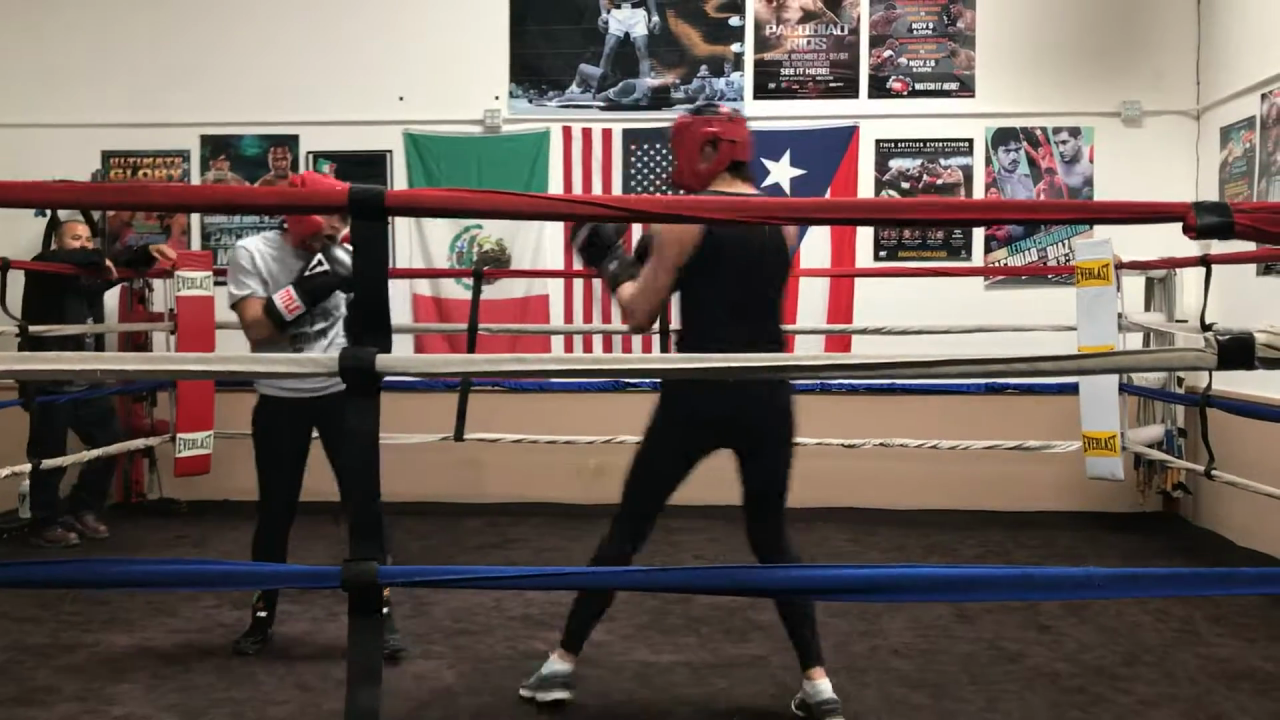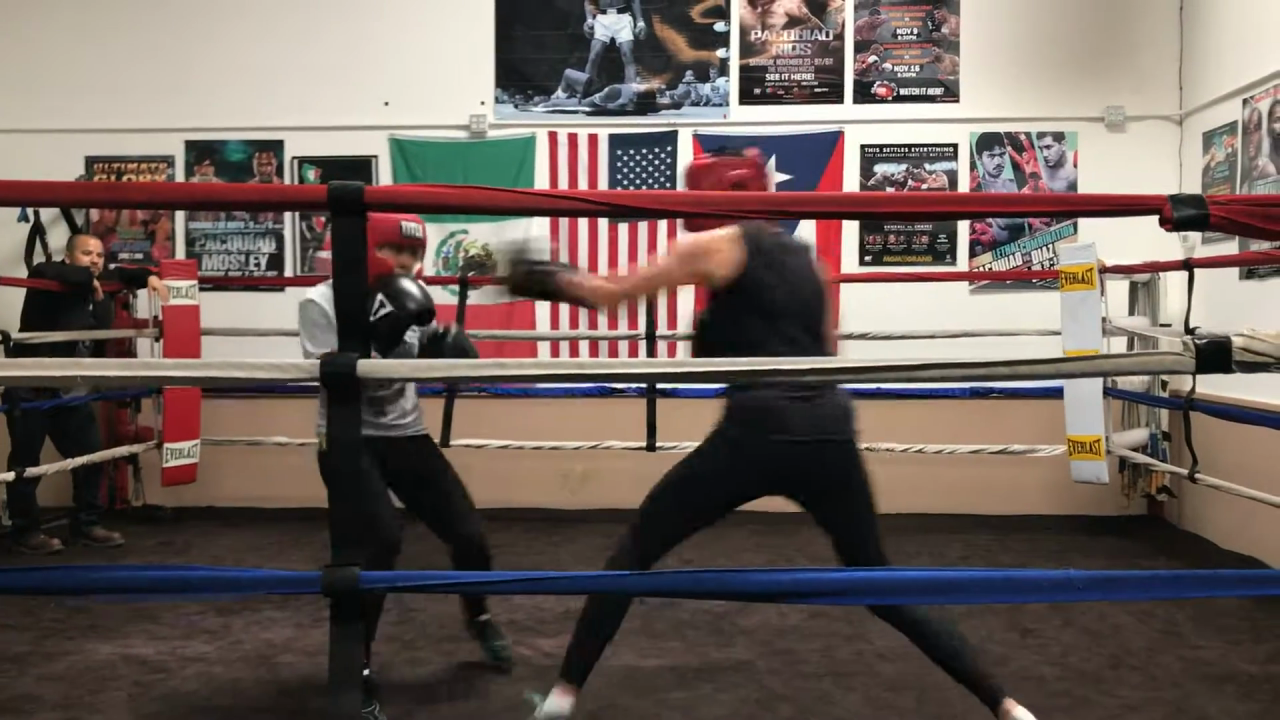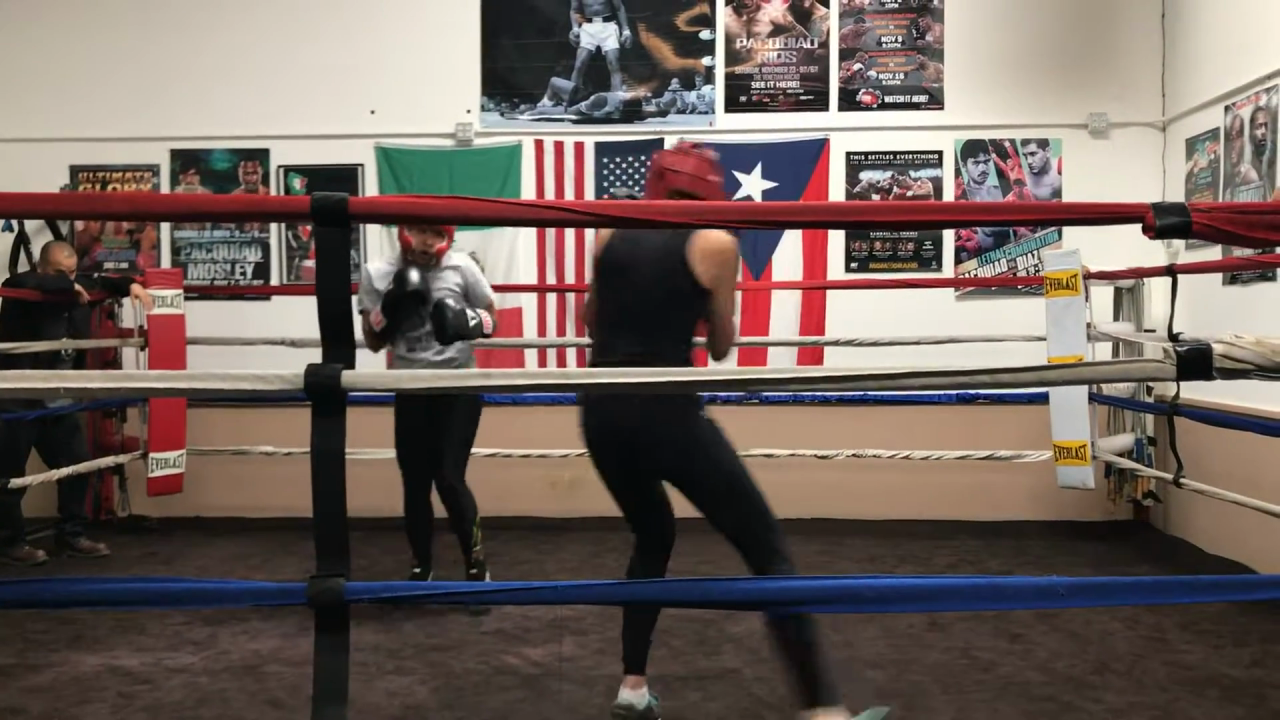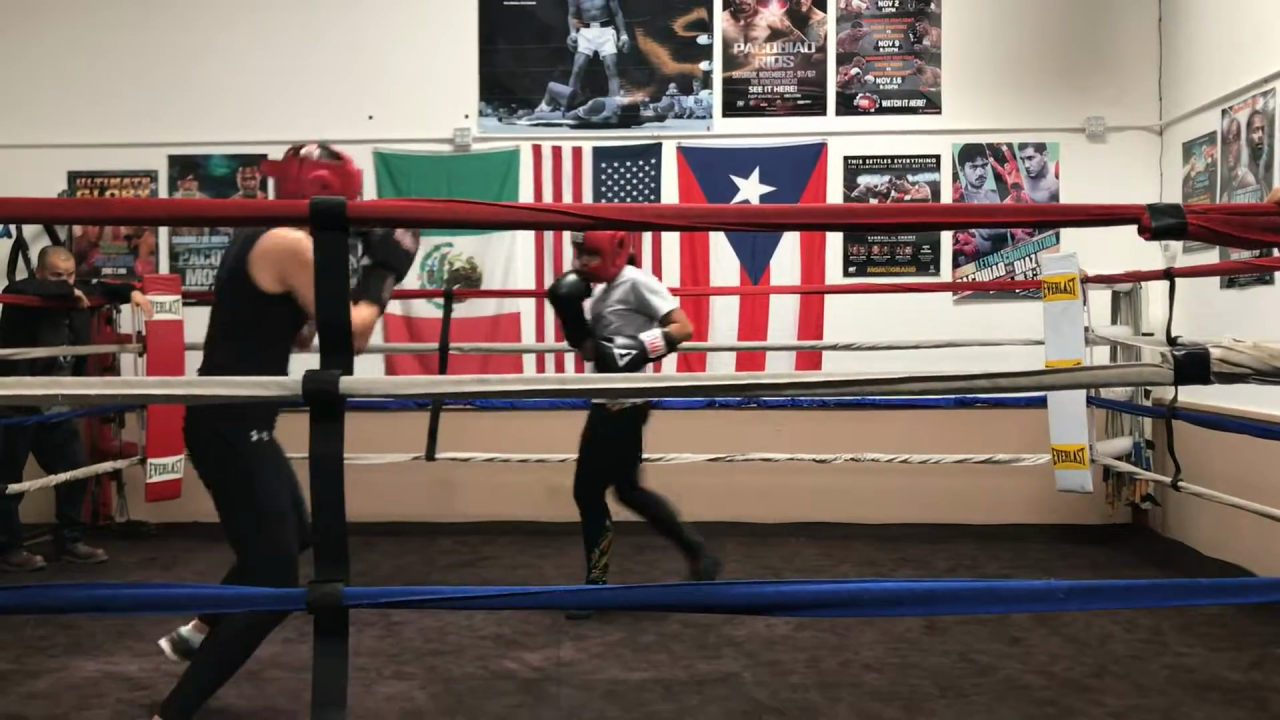
dt=1s
person 1, frame 1
left shoulder: (685, 217)
right shoulder: (784, 220)
left elbow: (638, 312)
left wrist: (610, 260)
left hip: (699, 394)
right hip: (767, 396)
left knee: (627, 529)
right knee: (772, 538)
left ankle: (563, 663)
person 1, frame 2
left shoulder: (718, 246)
right shoulder: (806, 256)
left elbow: (612, 289)
left wrist: (543, 276)
left hip: (758, 434)
right hip: (828, 433)
left knee: (636, 552)
person 1, frame 3
left shoulder: (611, 235)
right shoulder: (713, 242)
right elbow: (723, 347)
left hip: (604, 415)
right hip: (668, 416)
left knee: (653, 540)
right knee: (769, 556)
person 1, frame 4
left shoulder: (257, 240)
right shoulder: (289, 243)
right elbow: (352, 336)
left wrist: (358, 271)
right wrist: (384, 271)
left hip: (228, 419)
right hip: (234, 426)
left knee: (289, 537)
right knee: (273, 590)
left ankle: (201, 631)
person 2, frame 1
left shoulder: (340, 256)
right shoulder: (252, 253)
right elbow: (257, 331)
right wrist: (307, 288)
left hip: (341, 394)
right hip: (280, 400)
left knee: (364, 499)
right knee: (276, 509)
left ankle: (379, 609)
right ankle: (264, 613)
person 2, frame 2
left shoulder: (409, 298)
right shoulder: (323, 302)
left elbow: (425, 360)
left wrist: (450, 345)
right wrist: (380, 333)
left hip: (407, 436)
left knee: (470, 538)
right knee: (380, 542)
left ankle: (479, 618)
right ankle: (357, 670)
person 2, frame 3
left shoulder: (461, 267)
right shoulder: (377, 273)
left elbow: (490, 317)
right elbow: (373, 342)
left wrist: (469, 322)
right wrist: (392, 309)
left hip: (458, 393)
right hip: (412, 396)
left knee: (449, 480)
right knee: (415, 486)
left ankle: (477, 570)
right ankle: (421, 572)
person 2, frame 4
left shoulder: (637, 282)
right shoulder: (604, 292)
left elbow: (684, 328)
right elbow: (591, 352)
left wrist: (639, 347)
right wrist: (570, 315)
left hip: (621, 404)
right hip: (617, 404)
left knee: (587, 492)
right knee: (629, 490)
left ankle: (594, 585)
right ankle: (701, 555)
person 3, frame 1
left shoulder: (92, 274)
right shoulder: (43, 271)
left elbow: (123, 262)
right elbow: (55, 259)
left wrist: (149, 251)
right wrist: (97, 259)
left hip: (87, 380)
right hip: (48, 381)
left knee: (111, 440)
right knee: (49, 454)
left ankle: (81, 508)
right ankle: (44, 524)
person 3, frame 2
left shoulder: (101, 285)
right shoulder: (48, 281)
left elbow: (121, 275)
right elbow: (43, 272)
left wrist: (148, 277)
right wrist: (87, 279)
left hip: (73, 393)
right hip: (30, 390)
left knee: (90, 456)
right knee: (25, 463)
left ankle: (86, 524)
right ankle: (25, 532)
person 3, frame 3
left shoulder: (77, 289)
left elbow: (101, 283)
left wrist: (130, 285)
right wrist: (65, 285)
left hip: (58, 401)
left knee: (77, 465)
left ankle: (71, 535)
person 3, frame 4
left shoulder: (77, 295)
left elbow: (102, 289)
left wrist: (131, 291)
right wrist: (66, 292)
left hip: (57, 407)
left knee: (75, 471)
left ankle: (69, 541)
